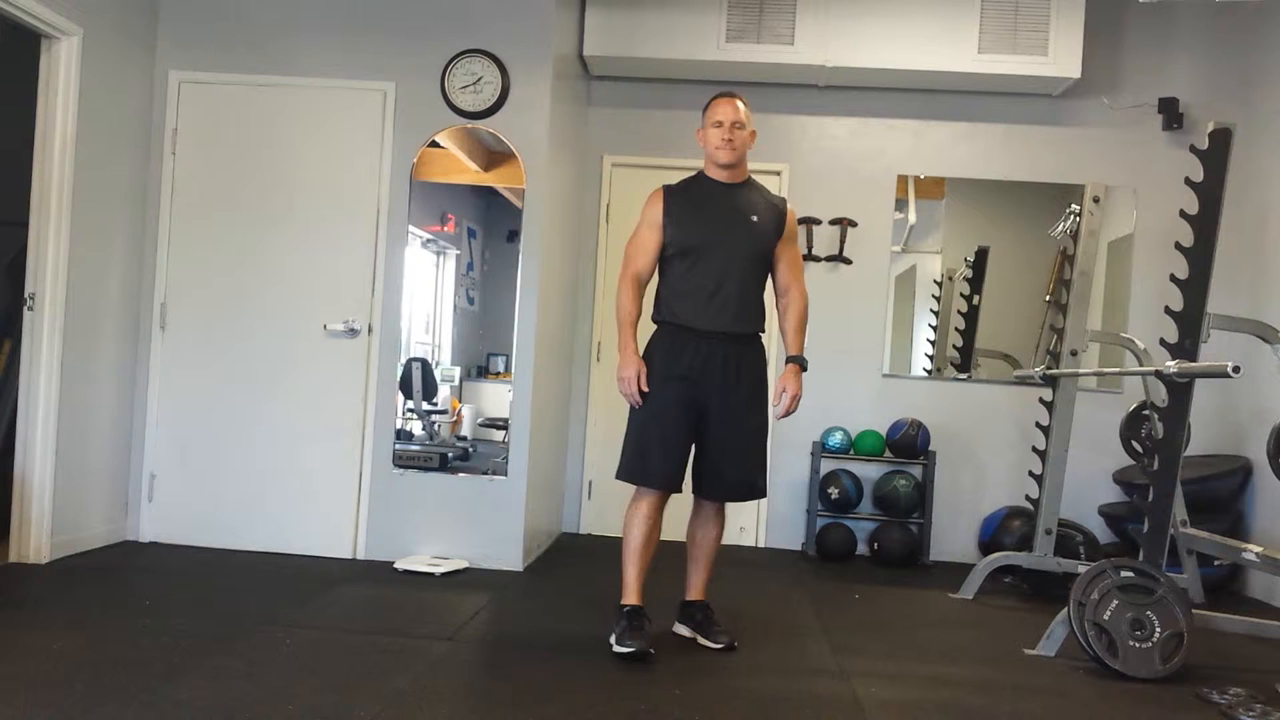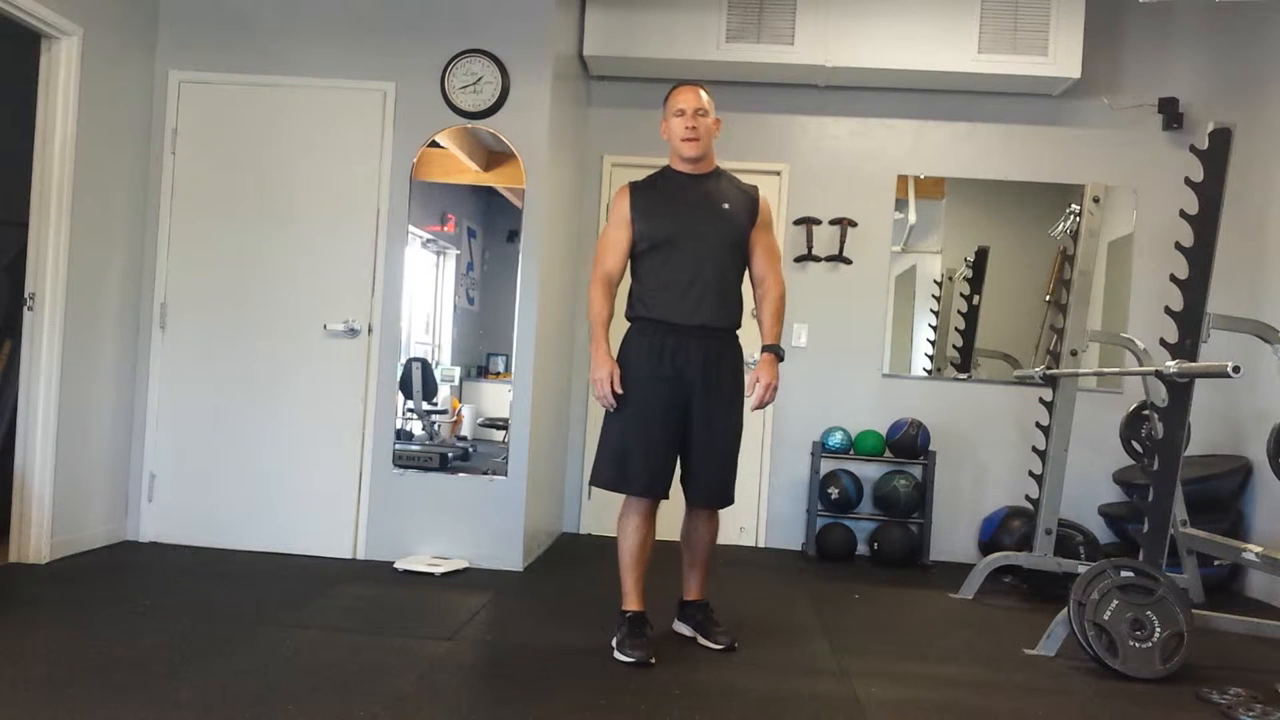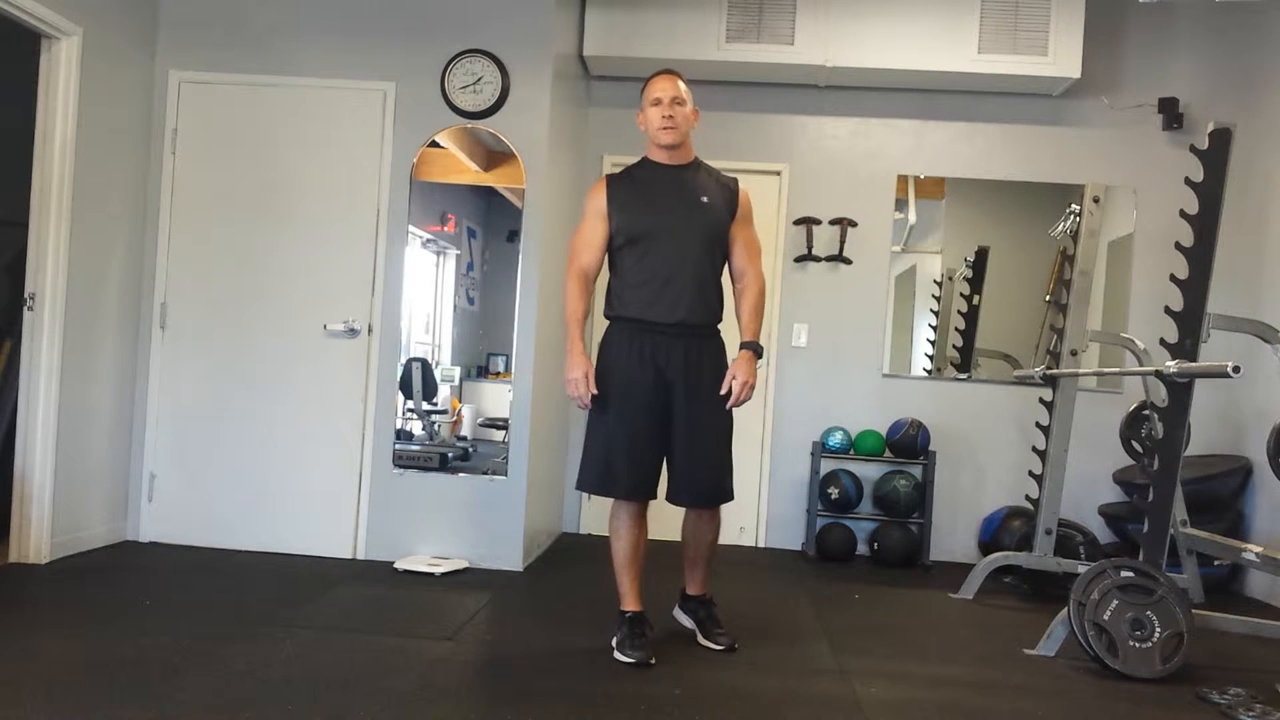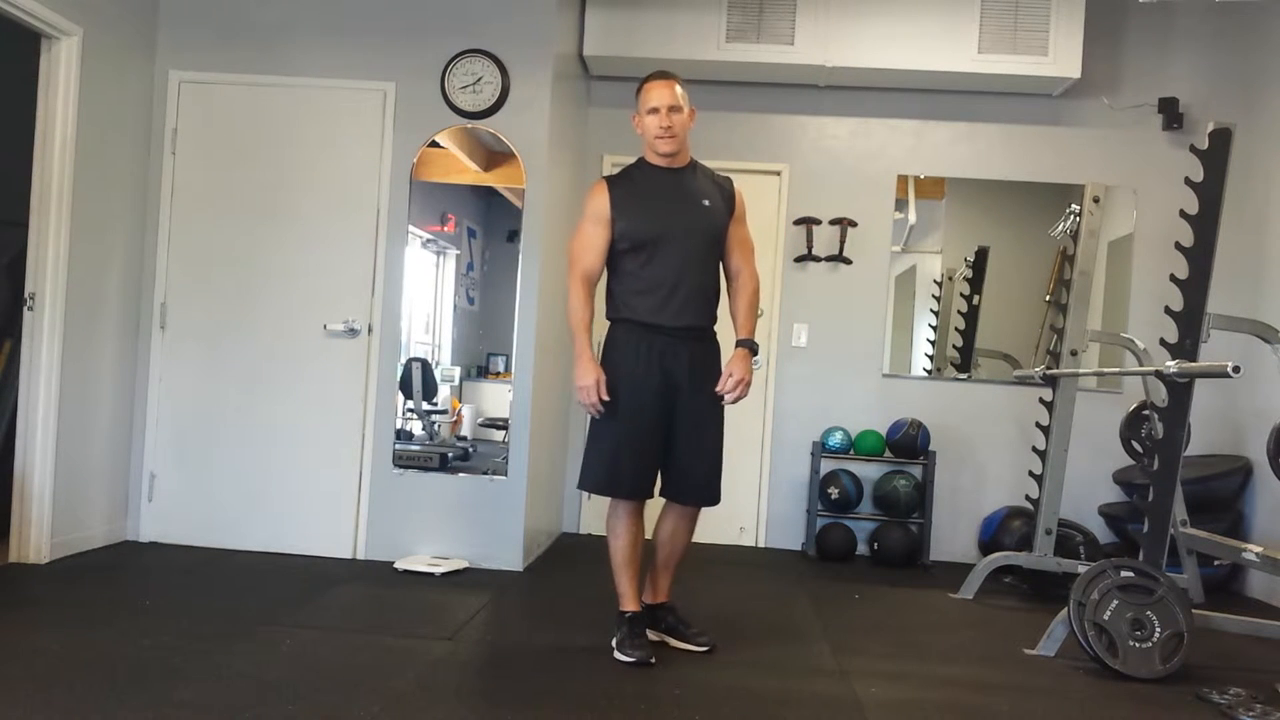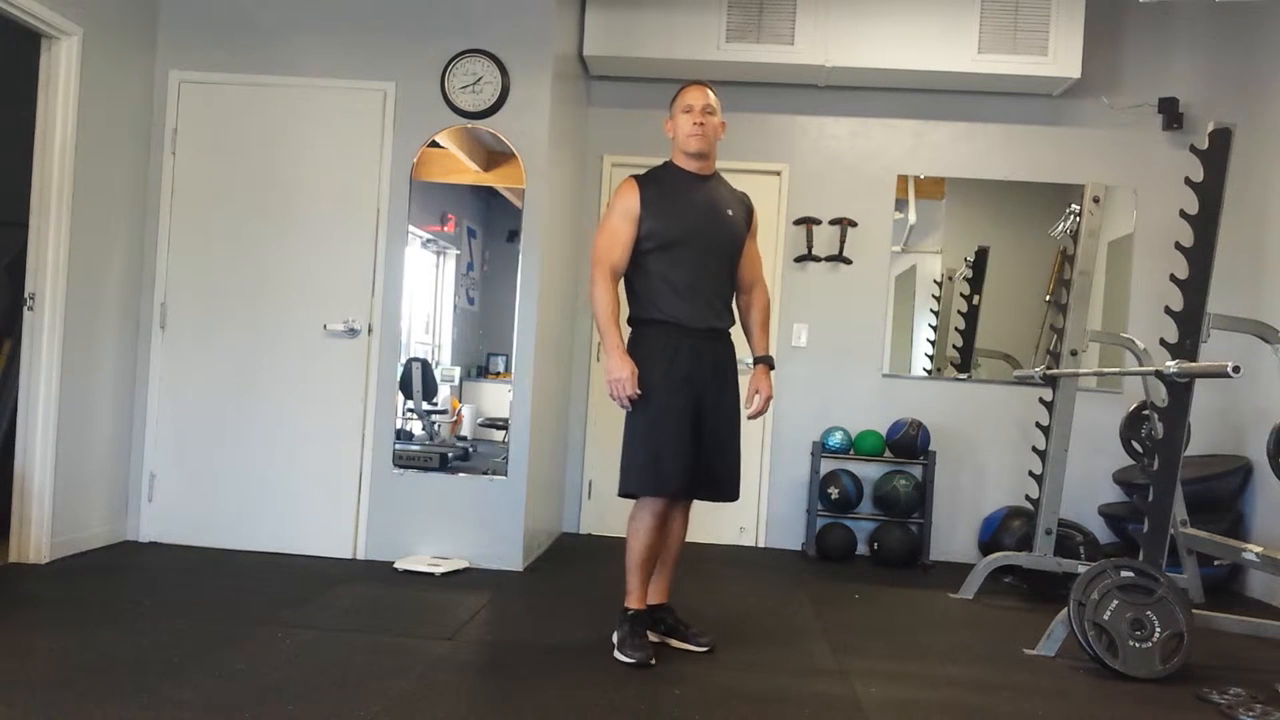
dt=0.7s
person 1, frame 1
left shoulder: (775, 212)
right shoulder: (668, 201)
left elbow: (791, 292)
right elbow: (633, 277)
left wrist: (794, 362)
right wrist: (628, 350)
left hip: (740, 362)
right hip: (674, 354)
left knee: (715, 493)
right knee: (652, 483)
left ankle: (694, 606)
right ankle: (630, 609)
person 1, frame 2
left shoulder: (747, 201)
right shoulder: (635, 196)
left elbow: (768, 281)
right elbow: (604, 276)
left wrist: (770, 352)
right wrist: (600, 350)
left hip: (718, 356)
right hip: (649, 351)
left knee: (708, 495)
right knee: (641, 491)
left ankle: (693, 605)
right ankle: (632, 615)
person 1, frame 3
left shoulder: (727, 193)
right shoulder: (612, 190)
left elbow: (748, 276)
right elbow: (581, 272)
left wrist: (748, 350)
right wrist: (576, 349)
left hip: (701, 352)
right hip: (630, 349)
left knee: (704, 492)
right knee: (629, 492)
left ankle: (696, 599)
right ankle: (631, 616)
person 1, frame 4
left shoulder: (723, 193)
right shoulder: (611, 192)
left elbow: (742, 274)
right elbow: (582, 277)
left wrist: (744, 347)
right wrist: (584, 357)
left hip: (699, 354)
right hip: (633, 351)
left knee: (691, 492)
right knee: (627, 490)
left ankle: (658, 604)
right ankle: (630, 616)
person 1, frame 5
left shoulder: (739, 206)
right shoulder: (638, 192)
left elbow: (752, 289)
right elbow: (605, 273)
left wrist: (762, 362)
right wrist: (614, 350)
left hip: (715, 356)
right hip: (658, 349)
left knee: (683, 491)
right knee: (657, 488)
left ankle: (659, 608)
right ankle: (632, 613)
